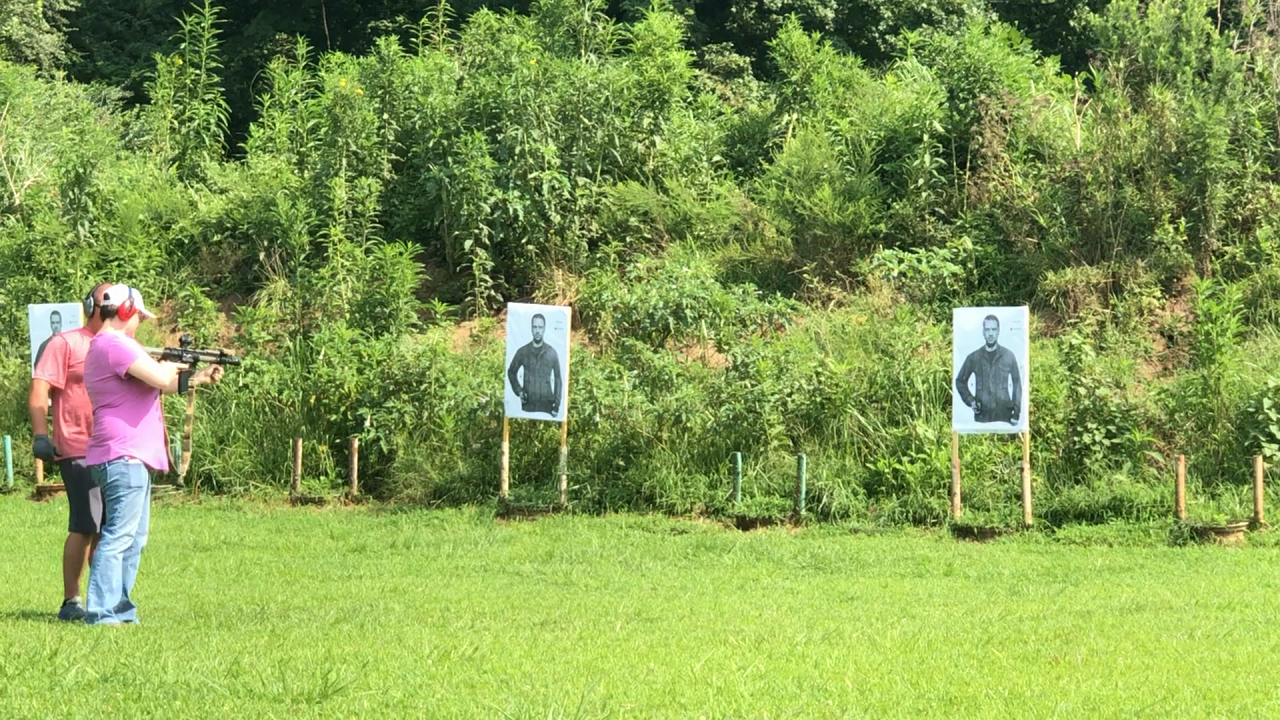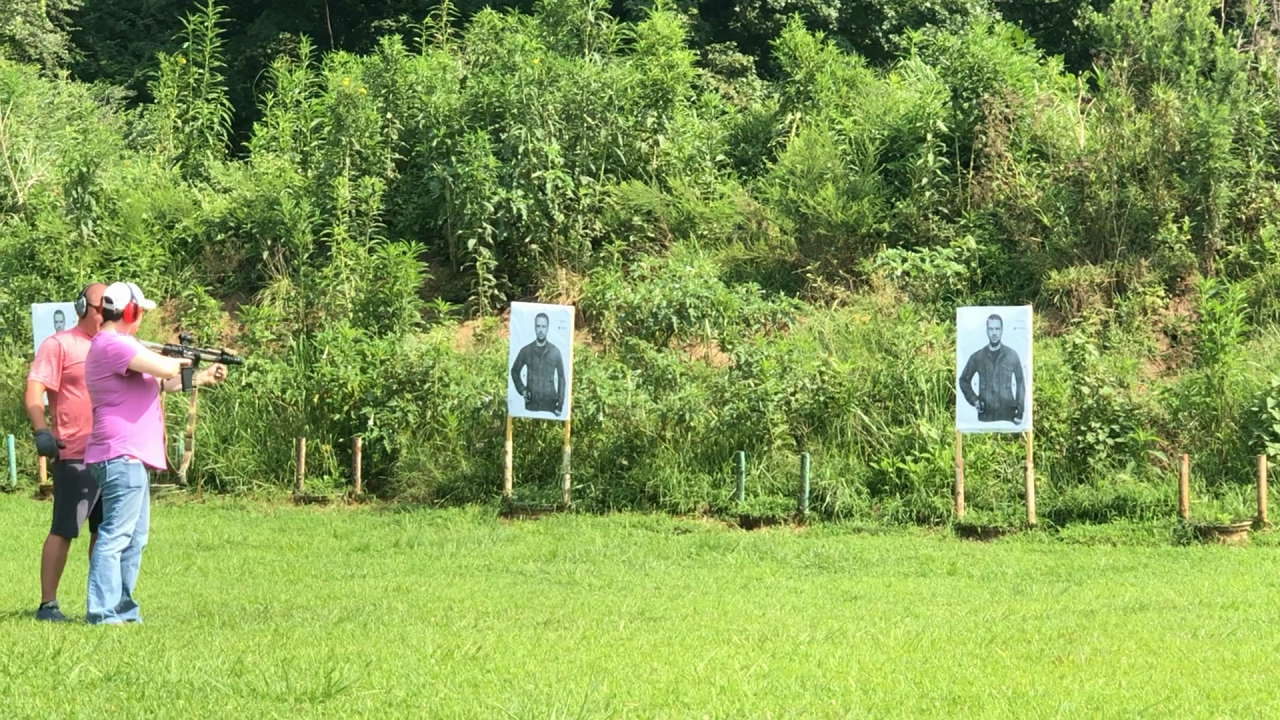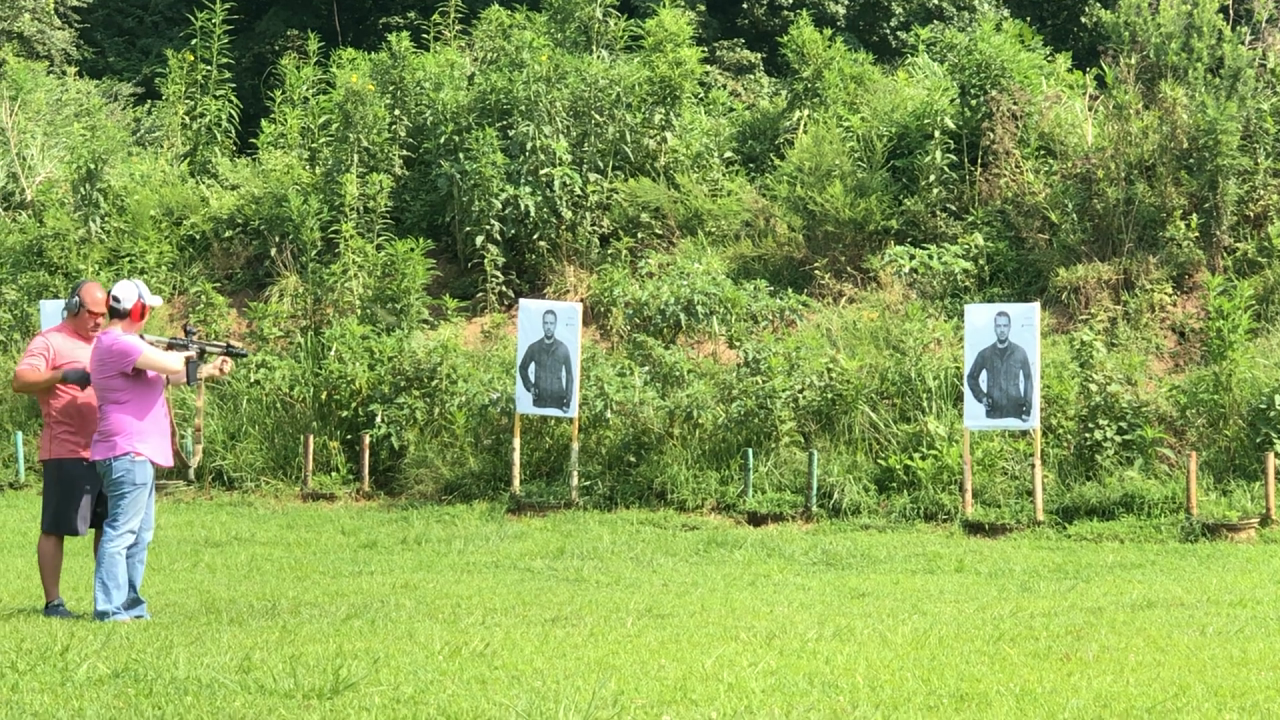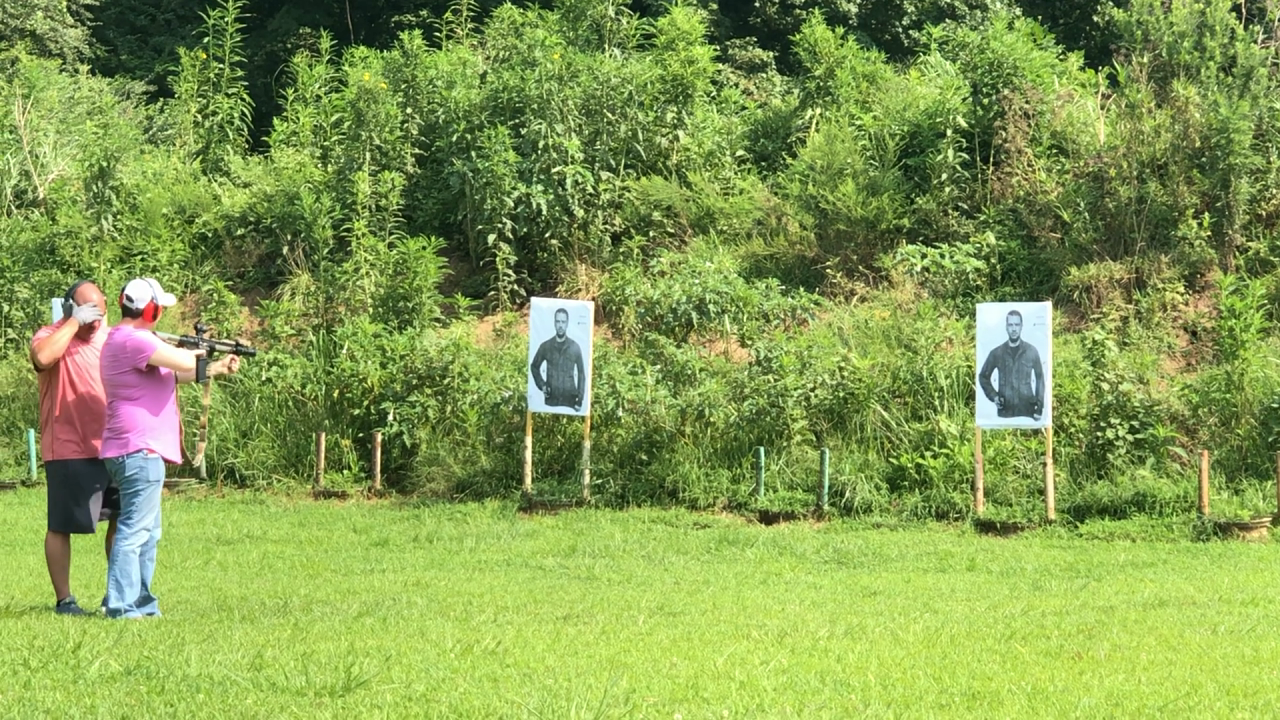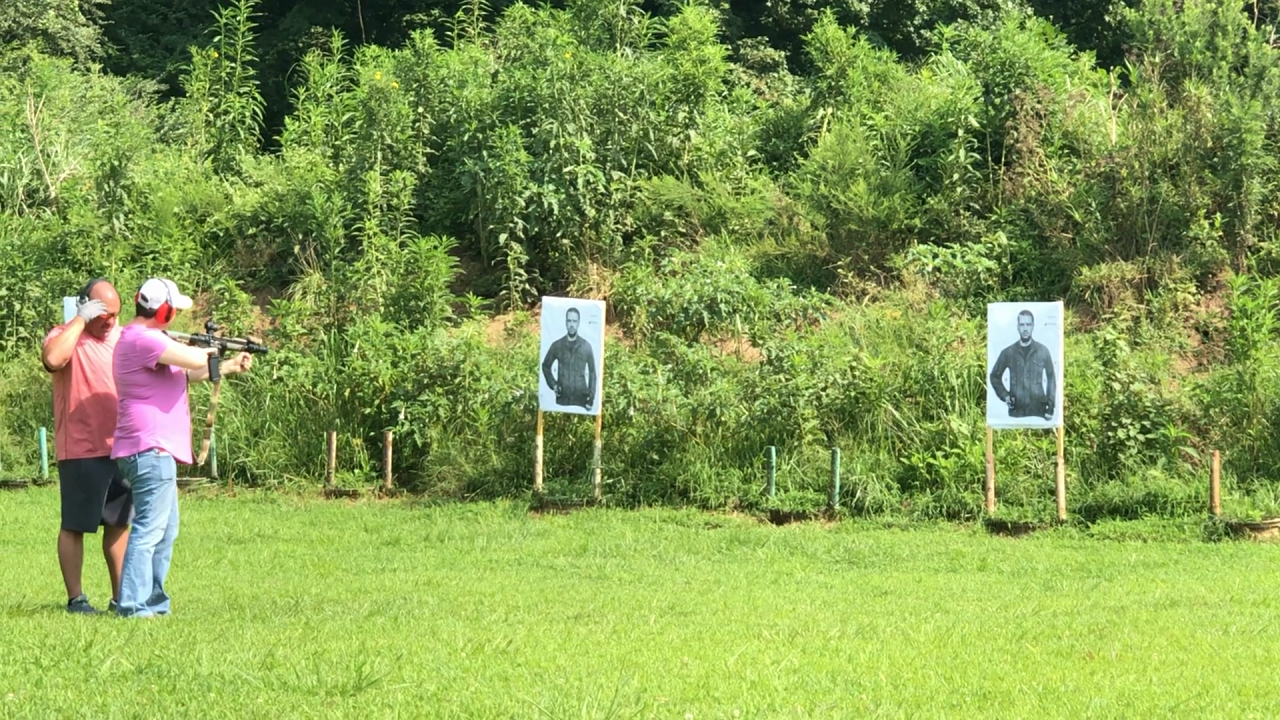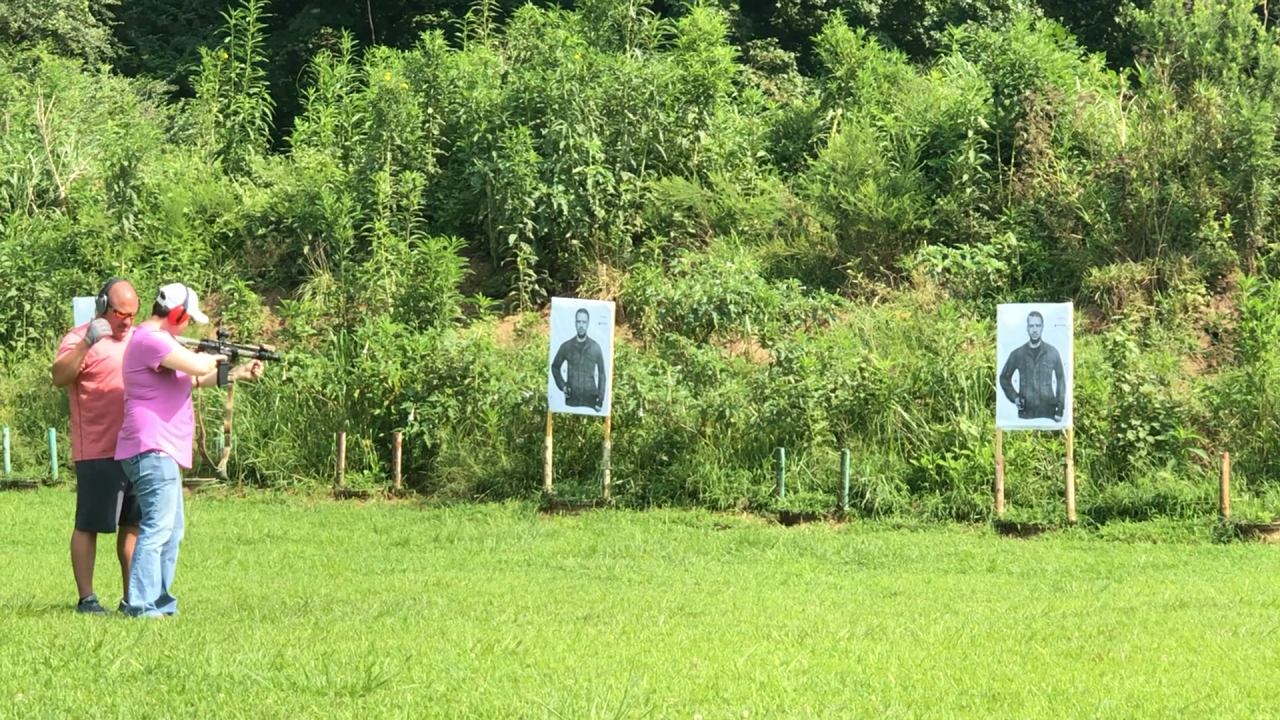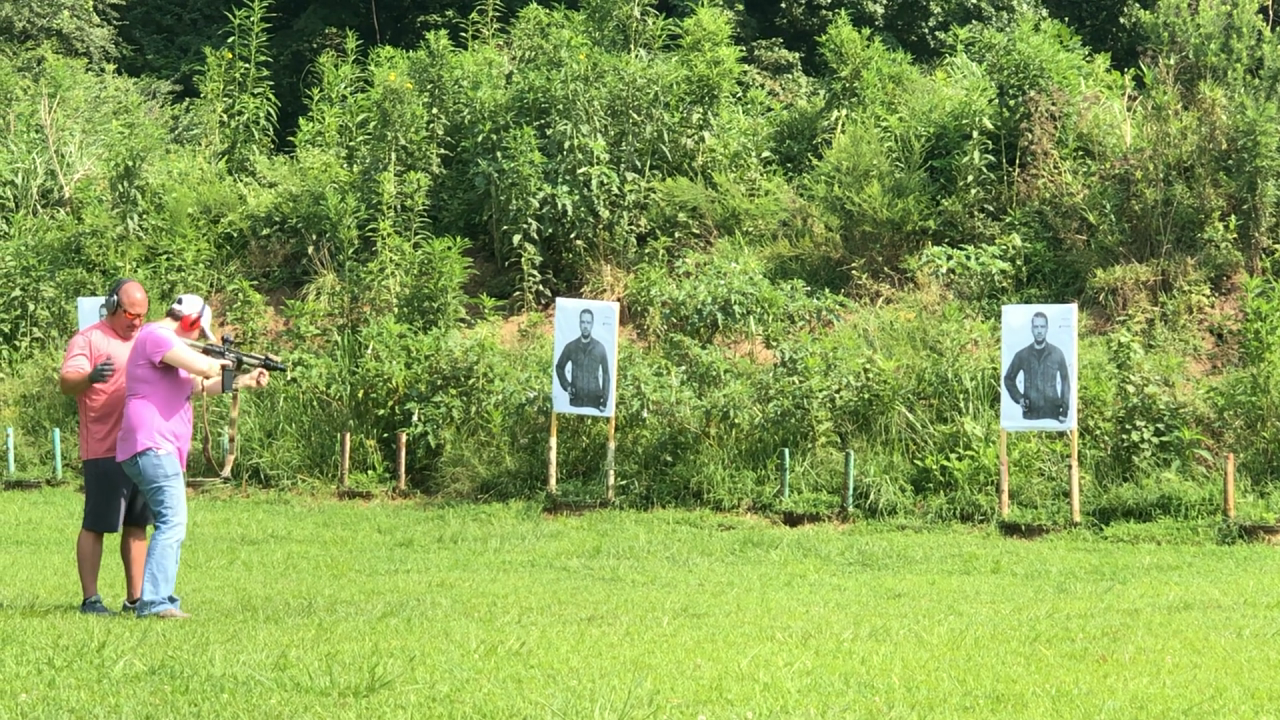
dt=0.3s
person 1, frame 1
left shoulder: (111, 346)
right shoulder: (115, 345)
left elbow: (153, 384)
right elbow: (160, 379)
left wrist: (200, 377)
right wrist: (171, 367)
left hip: (132, 457)
right hip: (122, 457)
left knee: (133, 537)
right knee: (118, 536)
left ankle: (120, 609)
right ankle: (100, 614)
person 1, frame 2
left shoulder: (117, 345)
right shoulder: (115, 344)
left elbow: (158, 383)
right elbow: (164, 370)
left wrist: (203, 377)
right wrist: (176, 362)
left hip: (132, 456)
right hip: (121, 457)
left knee: (134, 538)
right knee: (115, 536)
left ankle: (122, 609)
right ankle: (102, 615)
person 1, frame 3
left shoulder: (123, 342)
right shoulder: (119, 344)
left elbow: (163, 377)
right elbow: (170, 366)
left wrist: (209, 370)
right wrist: (180, 355)
left hip: (136, 453)
right hip: (127, 453)
left knee: (139, 535)
right knee: (121, 533)
left ankle: (130, 605)
right ankle: (109, 610)
person 1, frame 4
left shoulder: (128, 339)
right shoulder: (133, 340)
left elbow: (171, 374)
right elbow: (184, 364)
left wrist: (217, 368)
right wrist: (192, 353)
left hip: (142, 450)
right hip: (138, 450)
left knee: (147, 532)
right knee: (134, 530)
left ankle: (141, 603)
right ankle: (121, 608)
person 1, frame 5
left shoulder: (142, 337)
right shoulder: (143, 339)
left elbow: (183, 373)
right elbow: (194, 361)
left wrist: (230, 366)
right wrist: (203, 350)
left hip: (153, 449)
right hip: (150, 449)
left knee: (165, 530)
right knee: (149, 529)
left ankle: (153, 602)
right ankle: (133, 606)
person 1, frame 6
left shoulder: (158, 339)
right shoulder: (150, 339)
left elbow: (192, 380)
right elbow: (197, 367)
left wrist: (237, 373)
right wrist: (212, 358)
left hip: (162, 450)
right hip: (153, 450)
left knee: (172, 530)
right knee: (157, 528)
left ankle: (160, 602)
right ankle: (141, 606)
person 1, frame 7
left shoulder: (165, 340)
right shoulder: (156, 335)
left elbow: (198, 385)
right elbow: (200, 365)
left wrist: (243, 381)
right wrist: (217, 362)
left hip: (161, 448)
right hip: (151, 446)
left knee: (173, 525)
right knee: (172, 522)
left ankle: (161, 600)
right ankle: (154, 600)
person 2, frame 1
right shoulder: (65, 342)
right elbow: (39, 390)
right wrist: (41, 434)
right hip: (78, 450)
right knee: (85, 527)
right ankle: (71, 602)
person 2, frame 2
right shoulder: (59, 344)
right elbow: (33, 390)
right wrist: (42, 430)
right hip: (74, 454)
right knee: (64, 529)
right ankle: (48, 604)
person 2, frame 3
right shoulder: (49, 341)
right elbow: (20, 380)
right wrist: (61, 375)
right hip: (67, 452)
right knee: (56, 528)
right ankle: (53, 602)
person 2, frame 4
left shoulder: (107, 334)
right shoulder: (50, 336)
right elbow: (42, 357)
right wrist: (73, 322)
right hip: (68, 451)
left knee: (122, 518)
right knee: (62, 526)
right ankle: (64, 599)
person 2, frame 5
left shoulder: (121, 335)
right shoulder: (64, 335)
right elbow: (52, 359)
right wrist: (81, 319)
right hip: (82, 450)
left knee: (119, 525)
right knee: (75, 526)
left ankle: (121, 596)
right ankle: (75, 598)
person 2, frame 6
left shoulder: (137, 337)
right shoulder: (79, 337)
right elbow: (59, 377)
right wrist: (85, 346)
right hip: (98, 450)
left knee: (131, 524)
right knee: (89, 525)
left ankle: (132, 596)
right ankle: (86, 598)
person 2, frame 7
right shoulder: (88, 339)
right elbow: (66, 384)
right wrist: (90, 377)
right hip: (105, 450)
left knee: (137, 524)
right knee: (95, 524)
left ankle: (136, 597)
right ankle: (90, 598)
